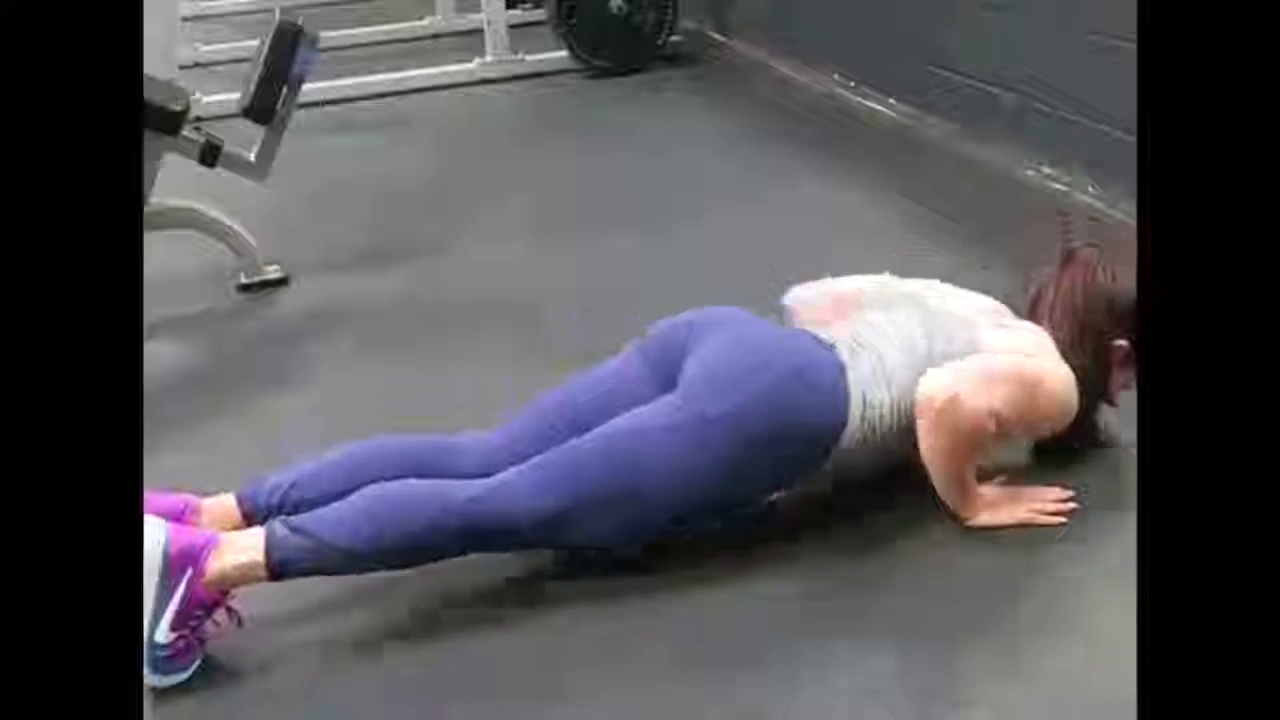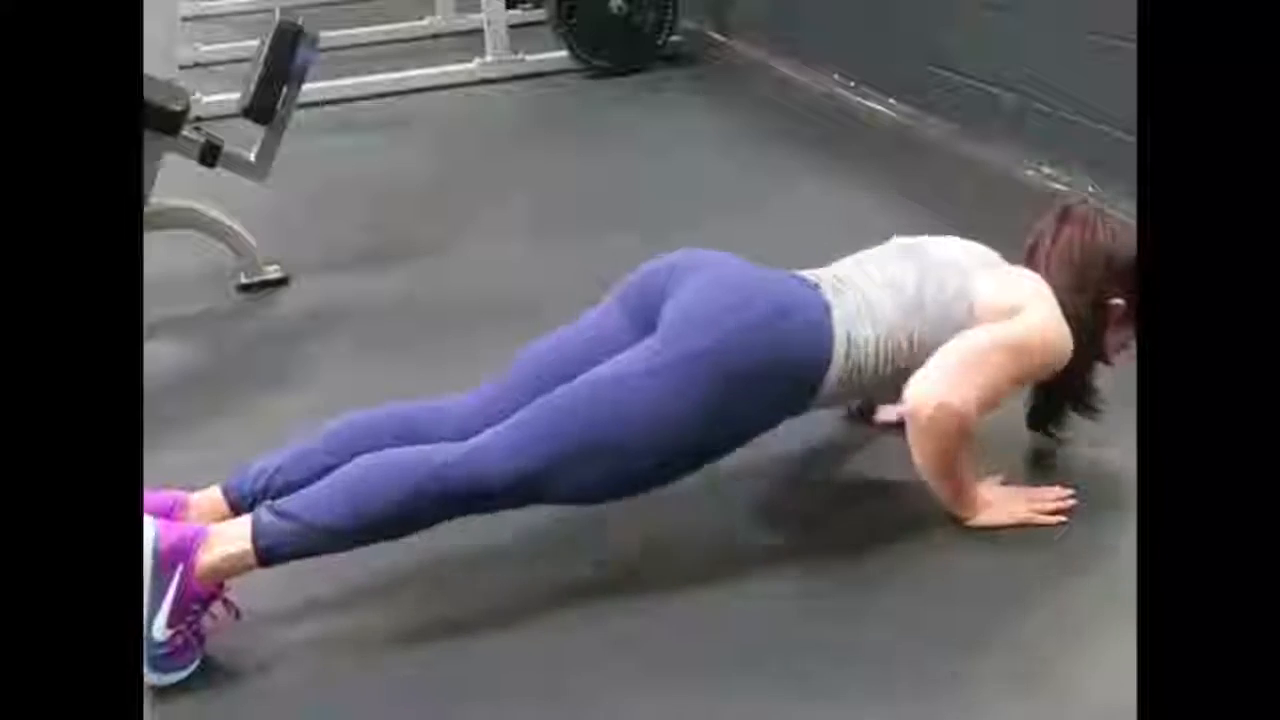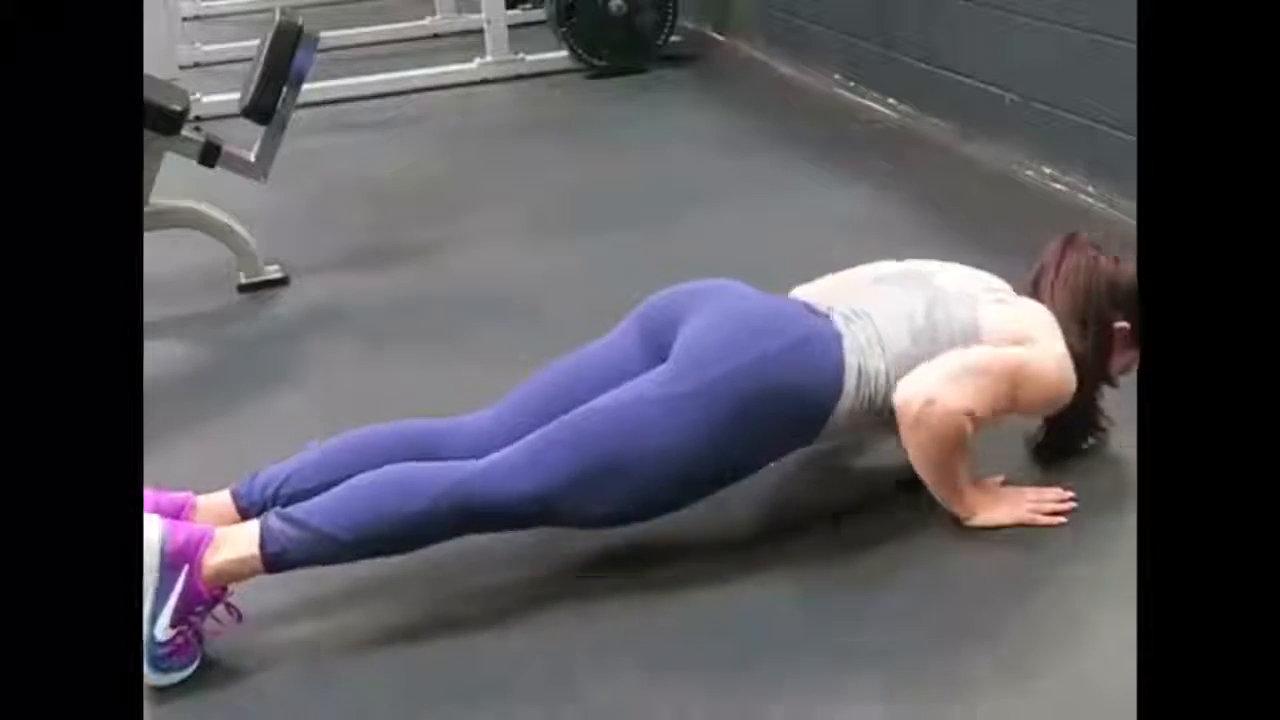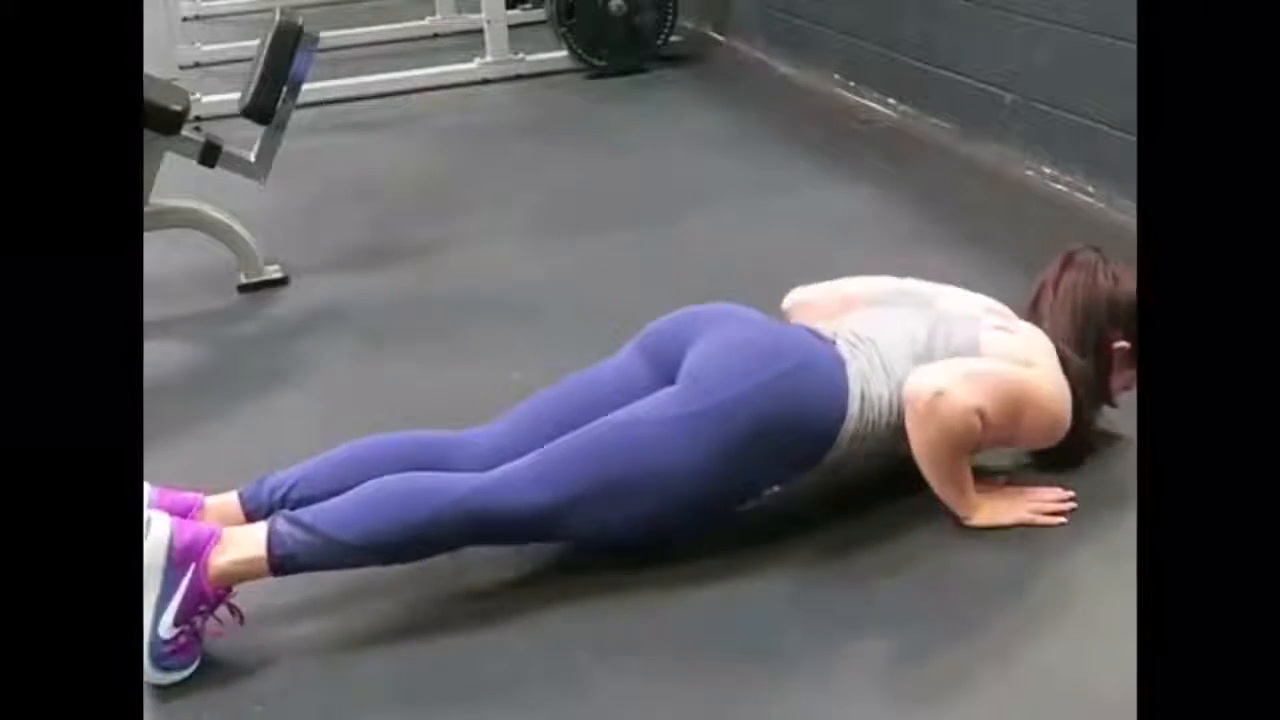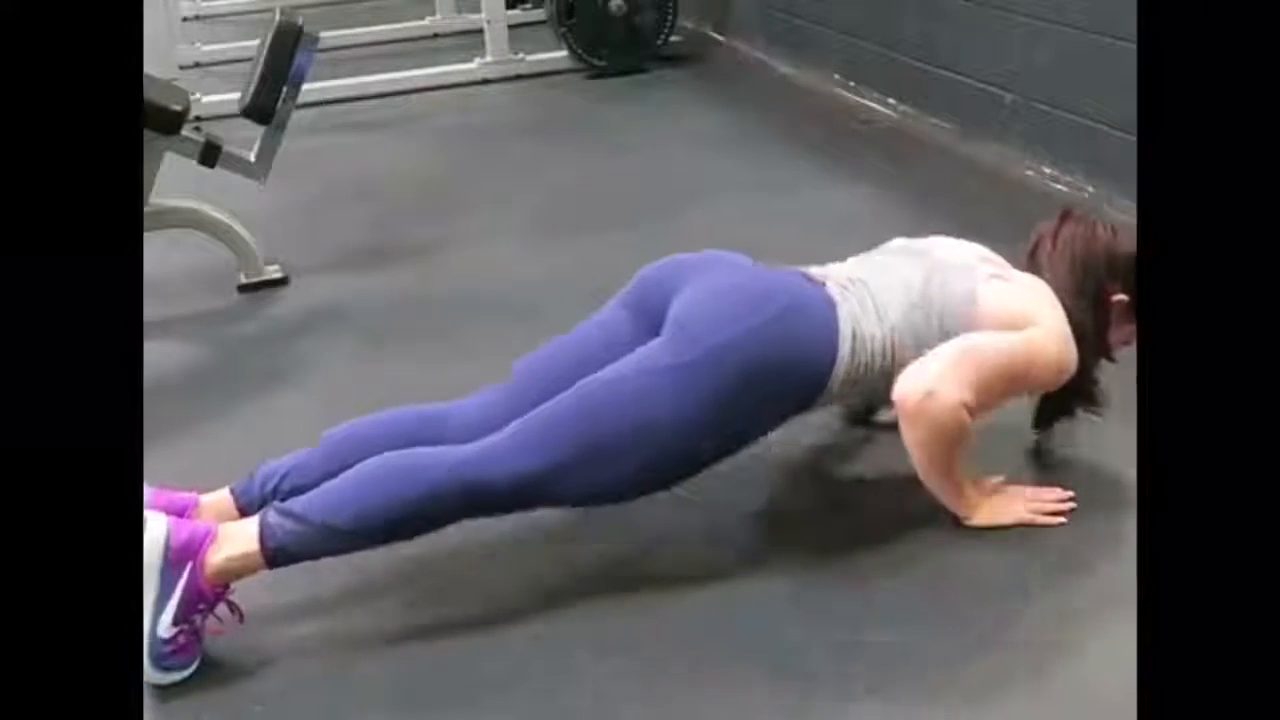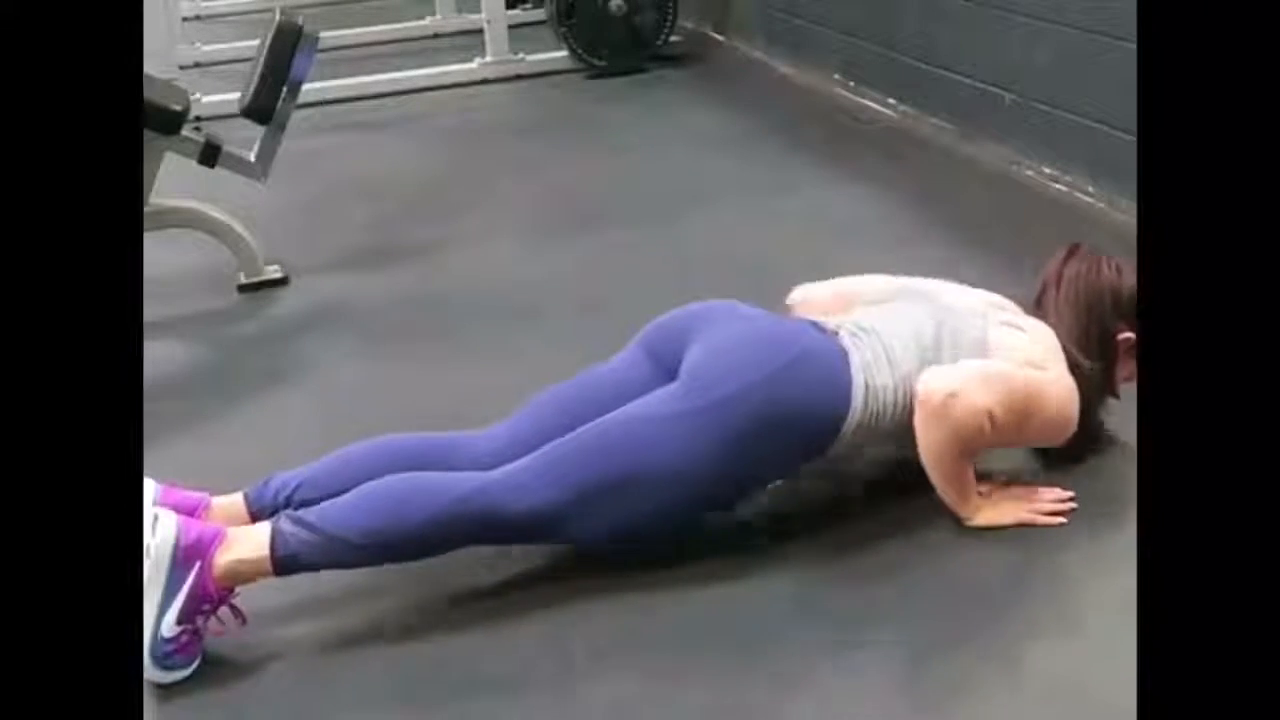
dt=0.3s
person 1, frame 1
left shoulder: (960, 299)
right shoulder: (1054, 378)
left elbow: (808, 298)
right elbow: (949, 404)
right wrist: (970, 503)
left hip: (715, 336)
right hip: (766, 405)
left knee: (472, 460)
right knee: (505, 507)
left ankle: (192, 513)
right ankle: (208, 562)
person 1, frame 2
left shoulder: (965, 257)
right shoulder: (1048, 327)
right elbow: (938, 406)
left wrist: (870, 381)
right wrist: (966, 501)
left hip: (701, 279)
right hip: (750, 348)
left knee: (457, 426)
right knee: (492, 469)
left ankle: (183, 507)
right ankle: (195, 553)
person 1, frame 3
left shoulder: (970, 282)
right shoulder: (1052, 362)
right elbow: (929, 404)
right wrist: (967, 503)
left hip: (712, 308)
right hip: (762, 375)
left knee: (467, 445)
right knee: (501, 489)
left ankle: (189, 509)
right ankle: (202, 557)
person 1, frame 4
left shoulder: (975, 303)
right shoulder: (1052, 392)
left elbow: (804, 300)
right elbow: (935, 398)
right wrist: (967, 502)
left hip: (713, 329)
right hip: (771, 401)
left knee: (474, 455)
right knee: (506, 502)
left ankle: (194, 510)
right ankle: (211, 556)
person 1, frame 5
left shoulder: (971, 262)
right shoulder: (1053, 344)
right elbow: (927, 398)
right wrist: (964, 500)
left hip: (706, 280)
right hip: (757, 348)
left knee: (465, 429)
right knee: (498, 473)
left ankle: (191, 510)
right ankle: (205, 558)
person 1, frame 6
left shoulder: (977, 301)
right shoulder: (1057, 394)
left elbow: (806, 298)
right elbow: (944, 397)
right wrist: (966, 505)
left hip: (717, 327)
right hip: (772, 397)
left knee: (477, 454)
right knee: (509, 502)
left ankle: (202, 509)
right ankle: (214, 556)
